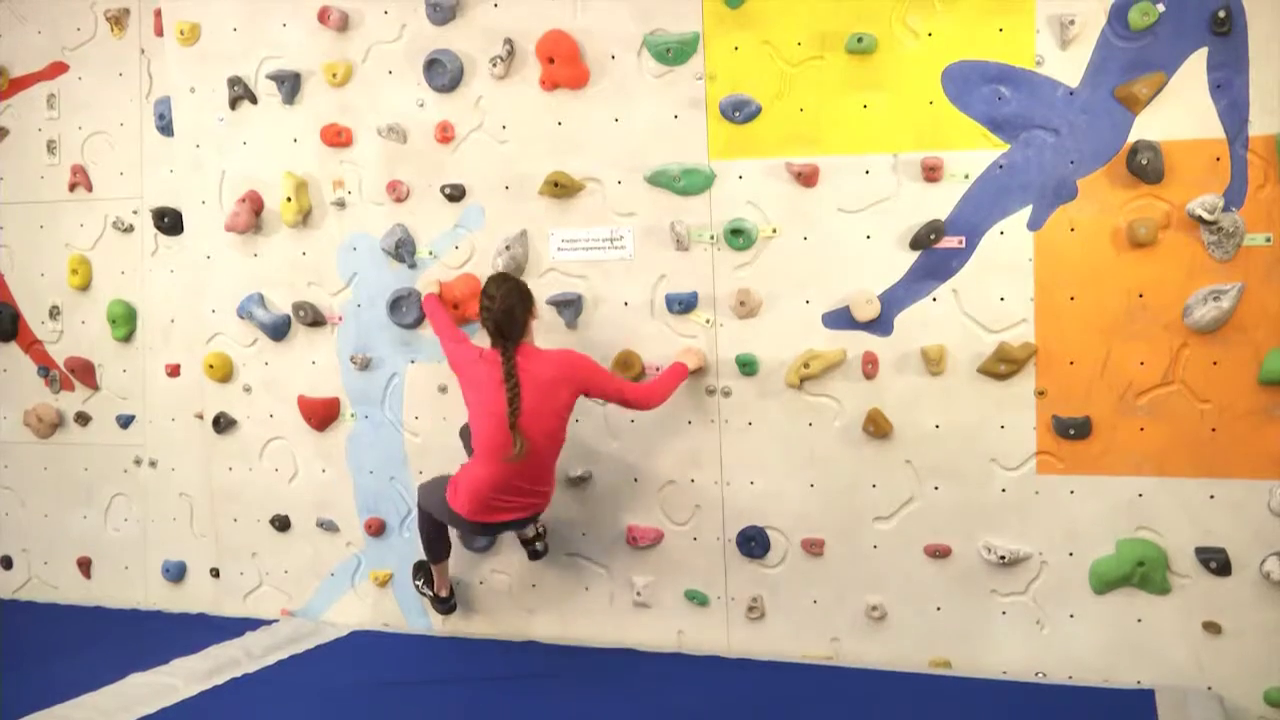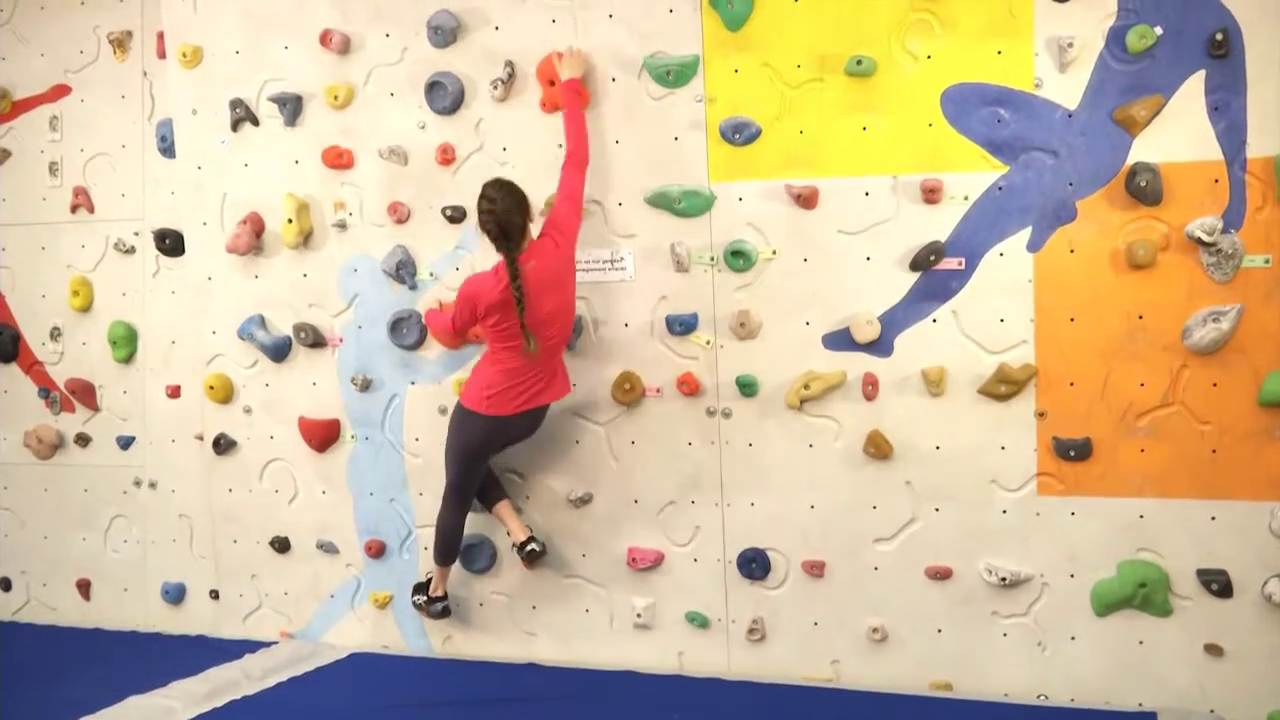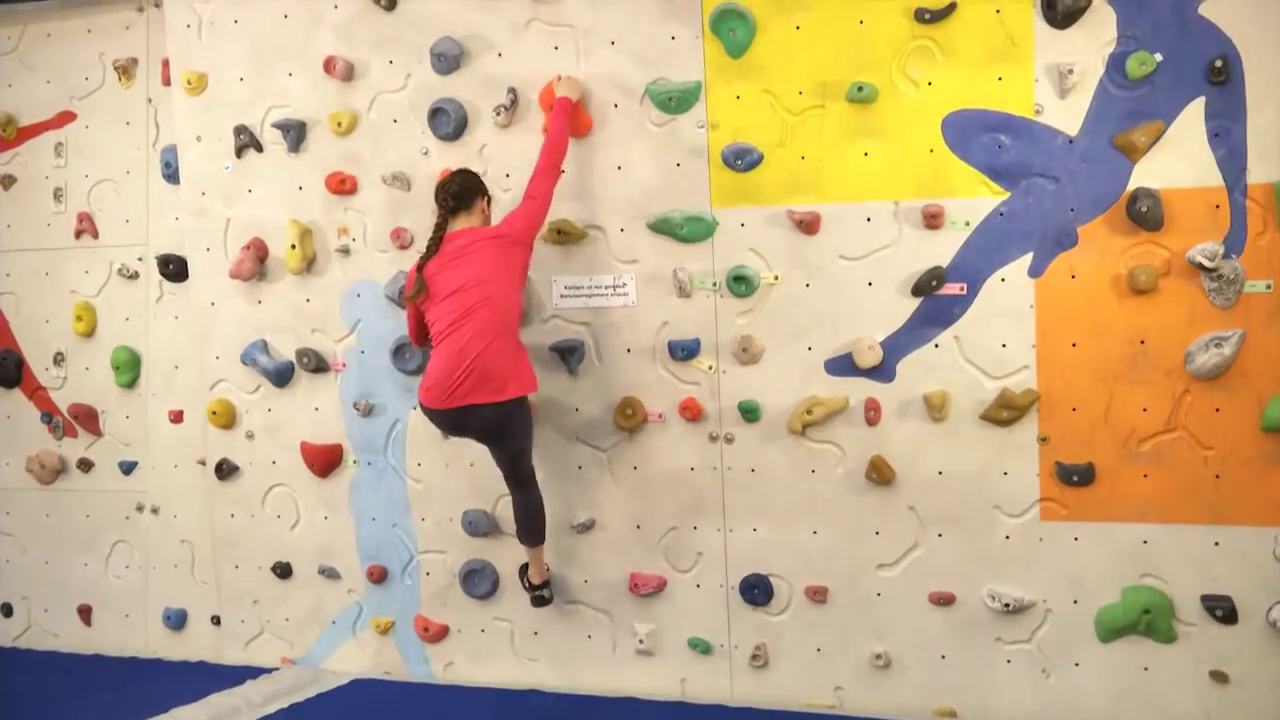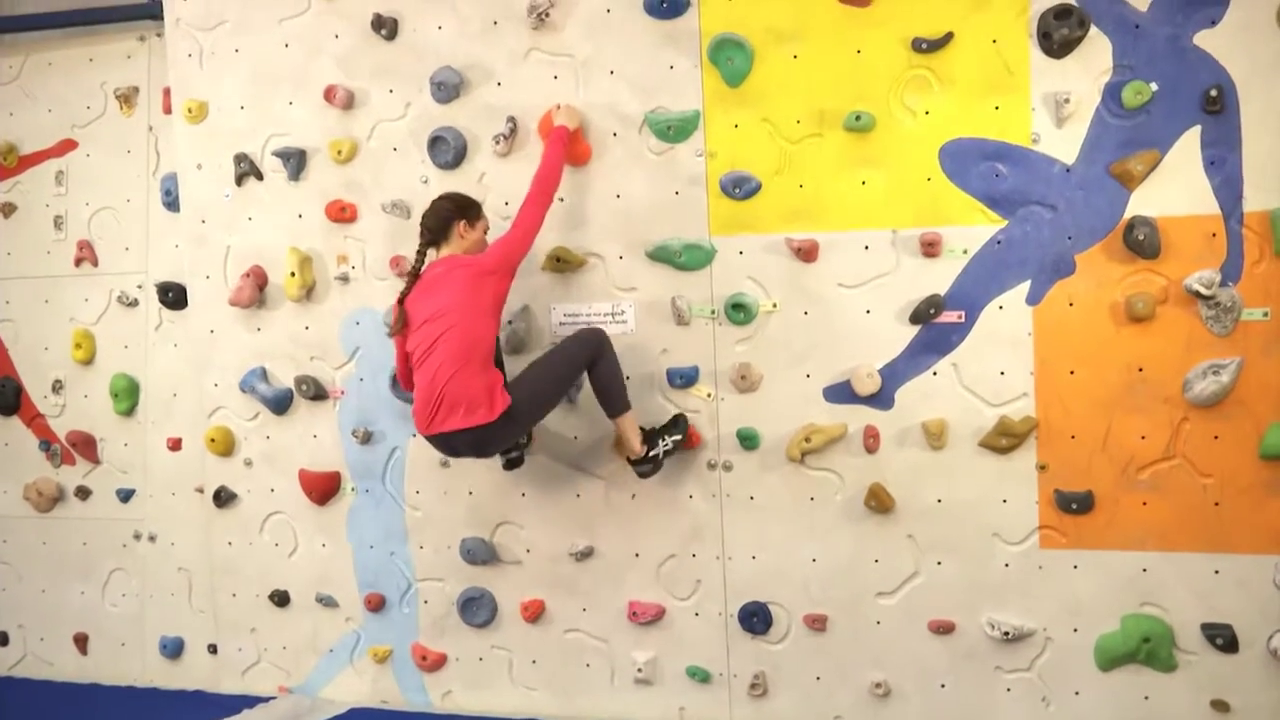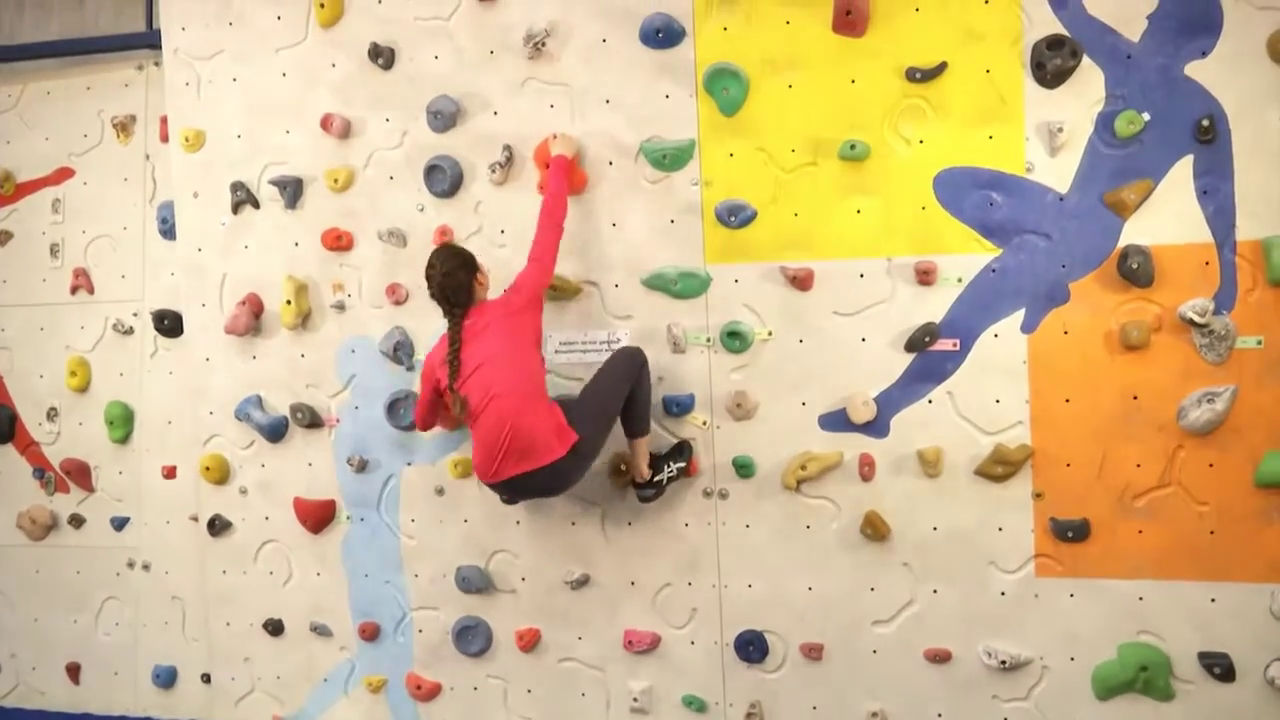
dt=1s
person 1, frame 1
left shoulder: (471, 364)
right shoulder: (566, 366)
left elbow: (446, 329)
right elbow: (644, 397)
left wrist: (431, 295)
right wrist: (683, 365)
left hip: (475, 511)
right hip: (529, 506)
left knee: (428, 496)
left ankle: (441, 590)
right ankle: (528, 531)
person 1, frame 2
left shoulder: (481, 288)
right shoulder: (560, 244)
left elbow: (450, 329)
right elbow: (577, 158)
left wrist: (430, 315)
right wrist: (570, 83)
left hip: (487, 409)
right hip: (534, 408)
left knee: (457, 491)
right knee: (472, 462)
left ankle: (436, 590)
right ankle: (521, 535)
person 1, frame 3
left shoulder: (421, 271)
right shoulder: (509, 239)
right elbow: (546, 173)
right wrist: (563, 102)
left hip: (441, 406)
right hip: (502, 399)
right knee: (520, 476)
right ankle: (538, 577)
person 1, frame 4
left shoulder: (409, 297)
right shoulder: (488, 268)
left elbow: (407, 381)
right elbow: (537, 201)
right wrist: (561, 131)
left hip: (440, 436)
right hip: (486, 426)
right knee: (593, 341)
left ankle: (510, 443)
right ankle: (639, 450)
person 1, frame 5
left shoulder: (438, 359)
right shoulder: (515, 306)
left elbow: (423, 421)
right elbow: (548, 235)
left wrist: (449, 408)
right wrist: (560, 160)
left hip: (502, 482)
right hip: (557, 467)
right knee: (630, 359)
right ankle: (644, 474)
